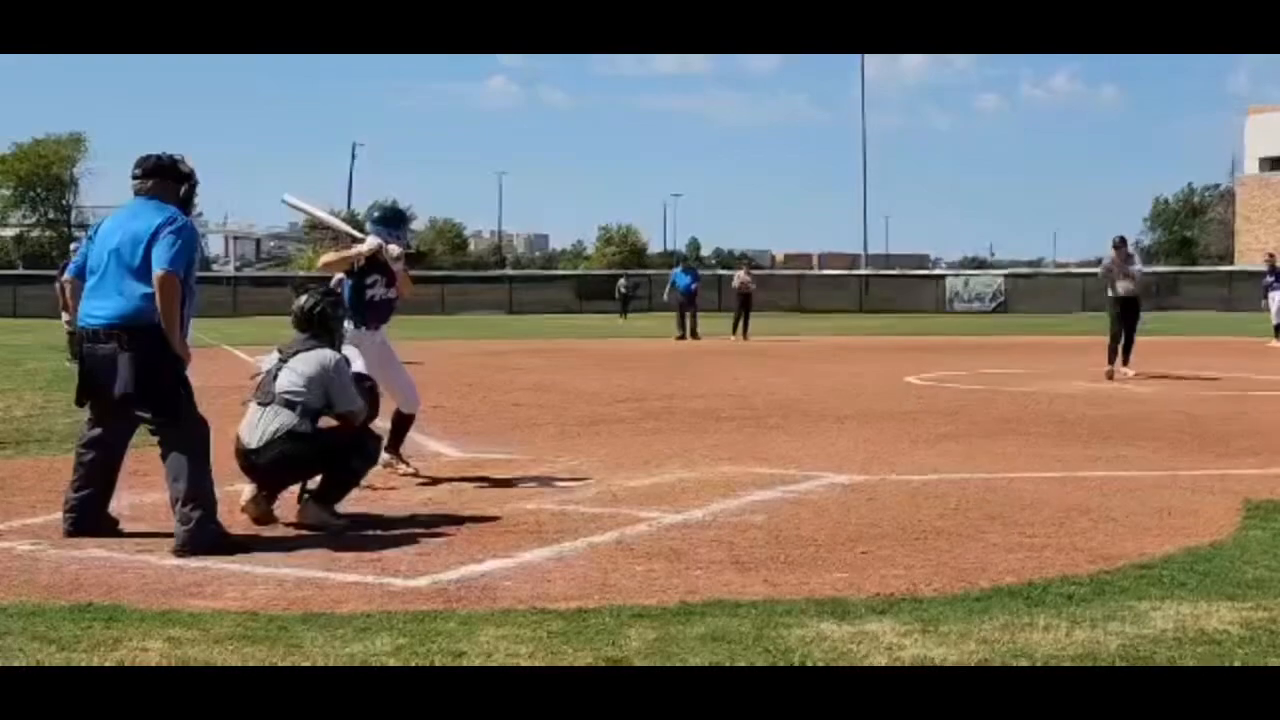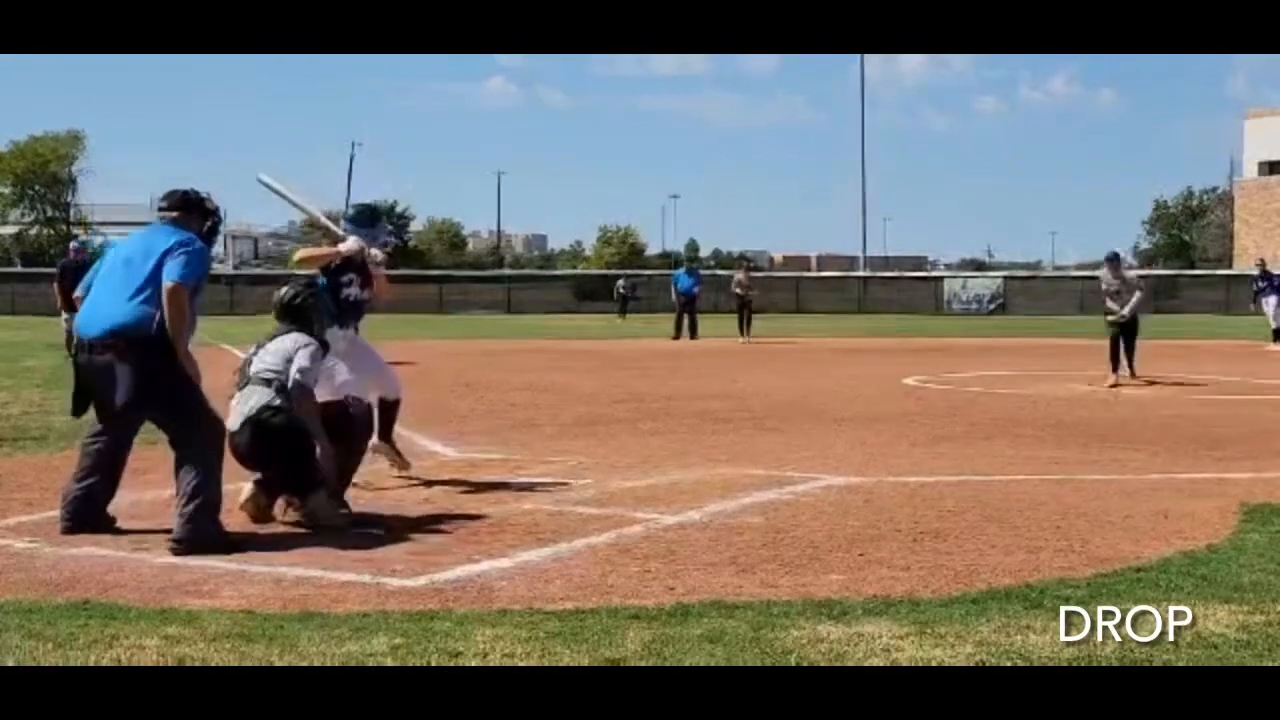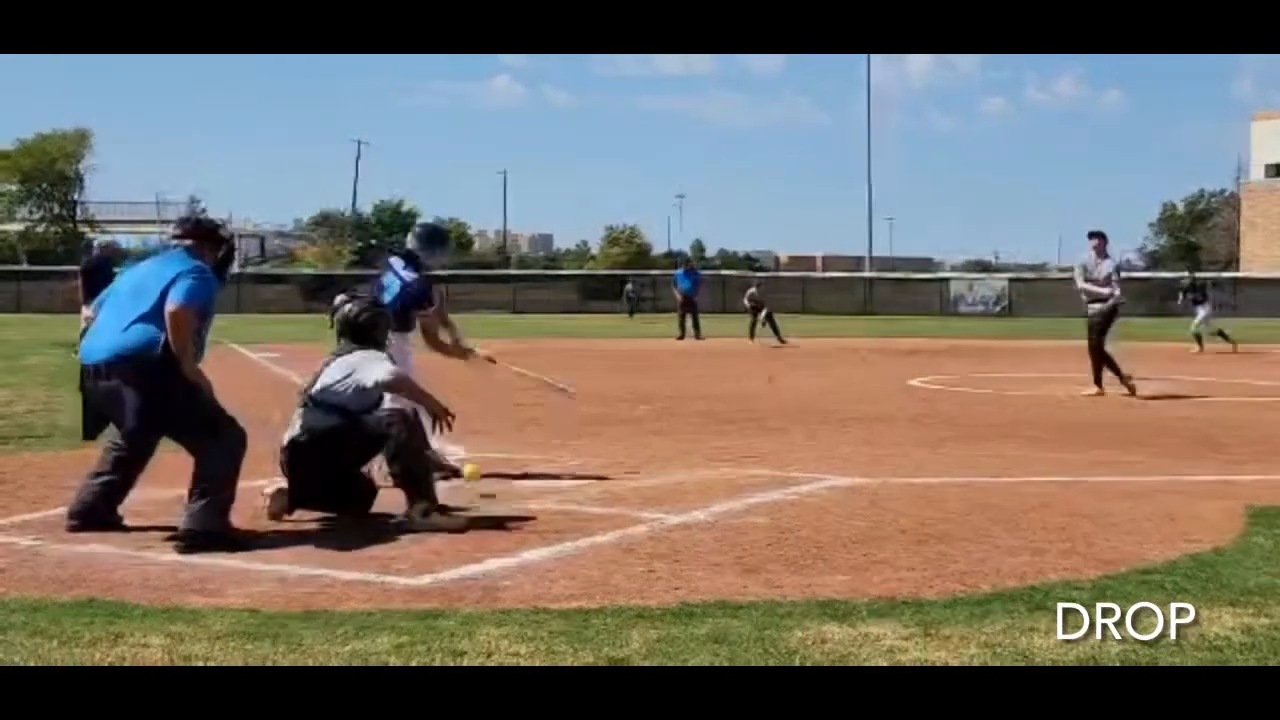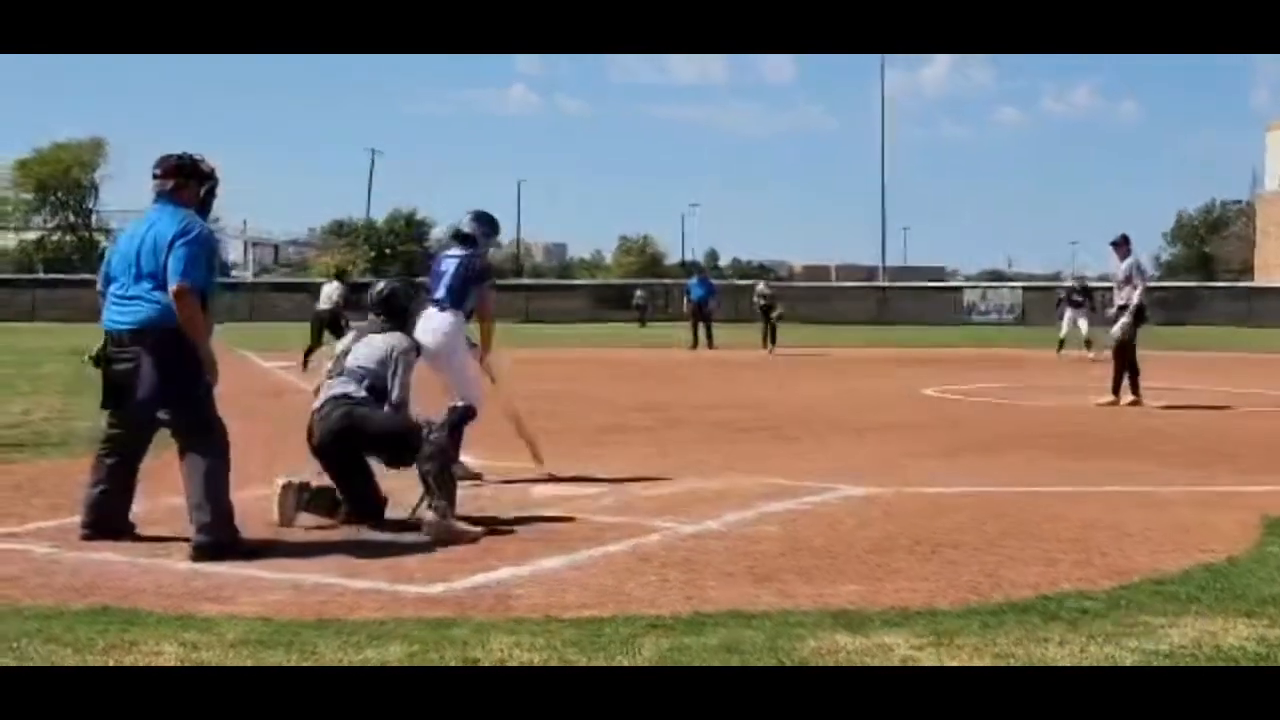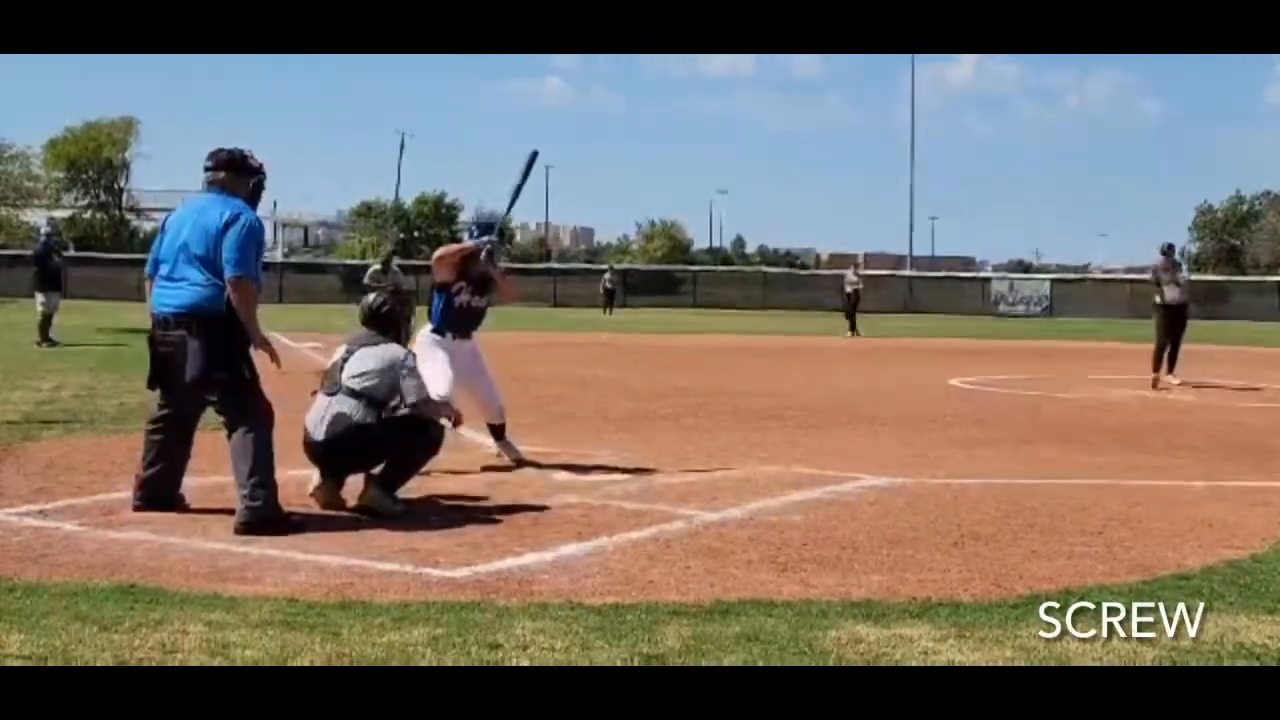
dt=1s
person 1, frame 1
left shoulder: (107, 224)
right shoulder: (174, 223)
left elbow: (72, 280)
right elbow: (164, 279)
left wrist: (86, 330)
right wrist: (175, 340)
left hip: (96, 343)
right hip: (141, 344)
left knee: (104, 430)
right knee: (184, 433)
left ankle: (82, 515)
right ankle: (196, 531)
person 1, frame 2
left shoulder: (127, 243)
right shoulder: (189, 245)
left elbow: (81, 294)
right elbow: (173, 290)
right wrist: (182, 350)
left hip: (90, 349)
right hip: (138, 349)
left knee: (112, 429)
right knee: (200, 433)
left ankle: (80, 511)
right ankle: (196, 529)
person 1, frame 3
left shoulder: (141, 268)
right shoulder: (198, 273)
left elbow: (93, 313)
right elbow: (176, 311)
right wrist: (189, 368)
left hip: (94, 369)
right hip: (140, 370)
left knee: (137, 435)
right knee: (223, 438)
left ankle: (89, 510)
right ankle: (203, 527)
person 1, frame 4
left shoulder: (131, 229)
right shoulder: (191, 228)
left elbow: (105, 289)
right elbow: (181, 293)
right wrist: (204, 351)
left hip: (120, 344)
right hip: (164, 344)
left knee: (122, 434)
right knee: (202, 438)
left ankle: (101, 517)
right ankle: (212, 536)
person 1, frame 5
left shoulder: (179, 213)
right shoulder: (240, 217)
left elbow: (151, 275)
right elbow: (237, 282)
left wrist: (160, 326)
right wrist: (254, 333)
left hip: (167, 327)
right hip: (210, 330)
left knee: (173, 412)
right knee: (249, 415)
left ankle: (153, 490)
right ankle: (257, 508)
person 2, frame 1
left shoulder: (391, 261)
right shoulder: (361, 258)
left elbow: (405, 290)
right elbow: (324, 263)
left wrist: (398, 267)
right wrist: (362, 250)
left hip: (376, 338)
right hip: (349, 338)
left knee: (410, 399)
left ankle: (391, 452)
person 2, frame 2
left shoulder: (367, 261)
right shoulder: (337, 258)
left elbow: (380, 292)
right elbow: (300, 258)
left wrist: (378, 271)
right wrist: (343, 250)
left hip: (348, 336)
right hip: (323, 338)
left knee: (390, 385)
left ankle: (384, 440)
person 2, frame 3
left shoulder: (394, 262)
right shoulder: (420, 288)
right elbow: (433, 344)
right wrist: (465, 352)
left hip: (394, 342)
right hip: (390, 345)
left knee: (409, 399)
person 2, frame 4
left shoulder: (441, 258)
right shoulder: (479, 264)
right elbow: (485, 313)
left wrist: (466, 343)
right wrist: (485, 351)
left hip: (426, 325)
right hip: (445, 328)
left knee: (463, 395)
right knee: (470, 398)
person 2, frame 5
left shoulder: (487, 278)
right shoulder: (450, 270)
left elbow: (509, 295)
right elbow: (438, 256)
left wrist: (492, 268)
right wrist: (476, 244)
left hip: (465, 344)
right hip: (435, 342)
left knee: (490, 397)
right knee: (440, 393)
left ankle: (502, 443)
person 3, frame 1
left shoulder: (277, 355)
right shoulder: (331, 358)
right elbow: (354, 417)
right wrist: (365, 397)
left hip: (246, 454)
right hip: (277, 456)
right knee: (367, 442)
left ankle: (262, 492)
right ankle: (318, 505)
person 3, frame 2
left shoulder: (267, 344)
right shoulder: (306, 343)
right elbow: (300, 392)
right wrist: (323, 445)
left hip: (241, 440)
right hip: (263, 432)
right knee: (357, 413)
left ankle: (263, 490)
right ankle: (327, 497)
person 3, frame 3
left shoulder: (341, 359)
right shoulder: (368, 358)
right elbow: (392, 376)
right wrist: (431, 404)
left hip: (298, 455)
right hip: (315, 452)
left knee: (361, 496)
right knee: (400, 420)
left ankle: (290, 494)
right ankle: (422, 510)
person 3, frame 4
left shoulder: (353, 336)
right shoulder: (401, 343)
left elbow: (321, 387)
right elbow: (398, 405)
left hip: (320, 426)
right hip: (344, 420)
left knee: (368, 510)
right knee: (434, 434)
left ankle: (300, 494)
right ankle: (441, 515)
person 3, frame 5
left shoulder: (348, 347)
right shoulder: (397, 354)
right elbow: (422, 408)
left wrist: (393, 410)
right wrist: (447, 409)
left hip: (314, 444)
right hip: (346, 444)
left knee: (376, 422)
right knee: (430, 431)
left ankle: (328, 478)
right ankle: (379, 490)
